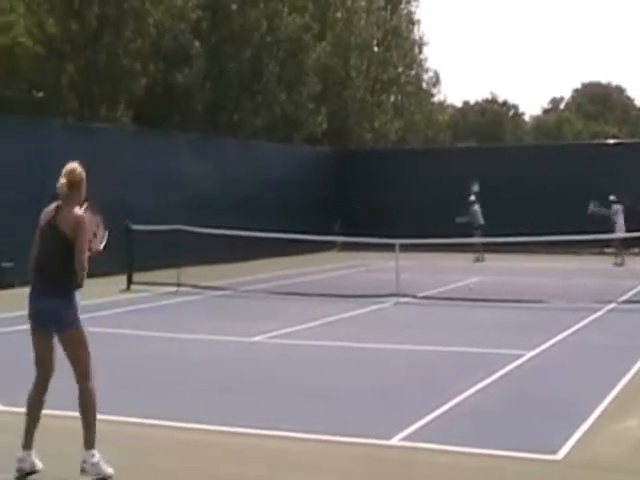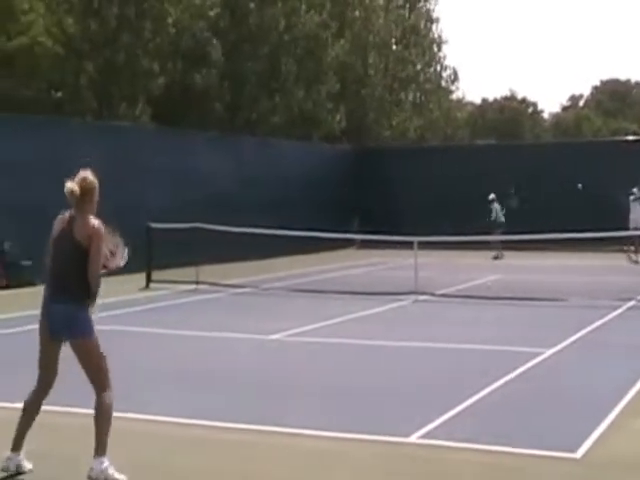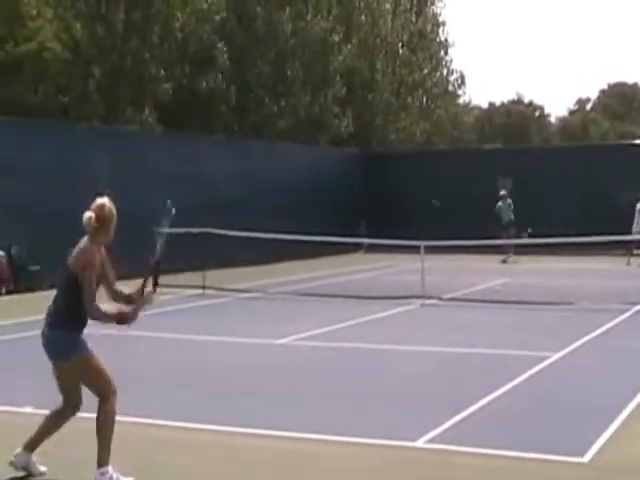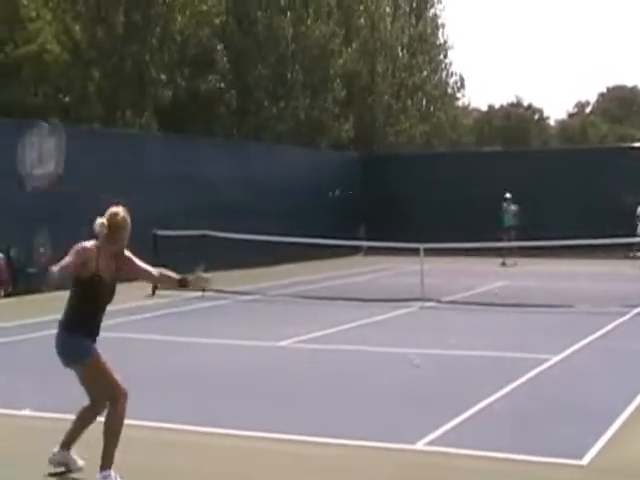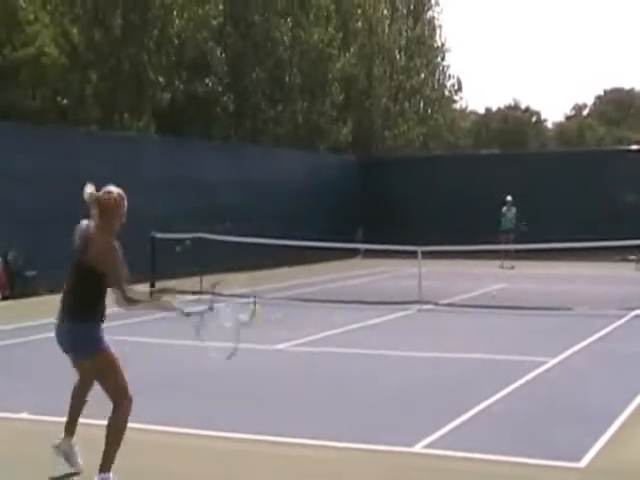
dt=0.3s
person 1, frame 1
left shoulder: (46, 212)
right shoulder: (79, 217)
left elbow: (34, 258)
right elbow: (80, 267)
right wrist: (80, 278)
left hip: (36, 300)
right hip: (60, 302)
left knee: (42, 379)
right knee: (85, 380)
person 1, frame 2
left shoulder: (60, 221)
right shoulder: (94, 226)
left elbow: (51, 267)
right elbow: (94, 277)
right wrist: (91, 295)
left hip: (50, 308)
right hip: (74, 312)
left knee: (44, 384)
right knee: (103, 387)
person 1, frame 3
left shoulder: (99, 250)
right shoulder: (90, 255)
left elbow: (112, 291)
right elbow: (90, 309)
left wrist: (133, 299)
right wrist: (122, 316)
left hip: (56, 333)
right hip: (63, 335)
left knee: (72, 403)
right knee: (108, 393)
left ankle: (25, 454)
person 1, frame 4
left shoulder: (121, 257)
right shoulder: (86, 250)
left elbow: (152, 273)
right elbow: (56, 273)
left wrist: (184, 281)
right wrist: (56, 271)
left hip: (81, 338)
right hip: (73, 339)
left knee: (99, 402)
right knee: (118, 397)
left ankle: (62, 452)
person 1, frame 5
left shoulder: (84, 228)
right shoulder: (108, 245)
right elbow: (124, 297)
right wrist: (155, 302)
left hip: (67, 326)
right hip: (86, 330)
left knee: (86, 380)
right knee: (123, 401)
left ankle: (67, 441)
